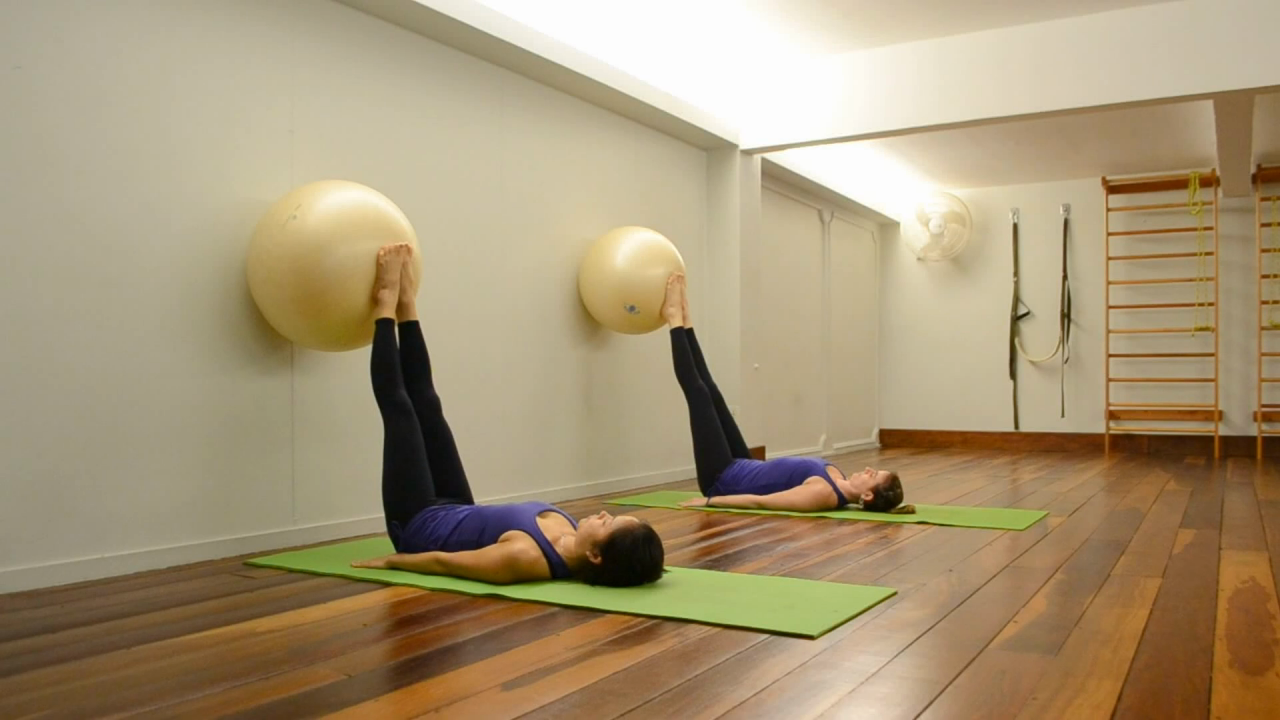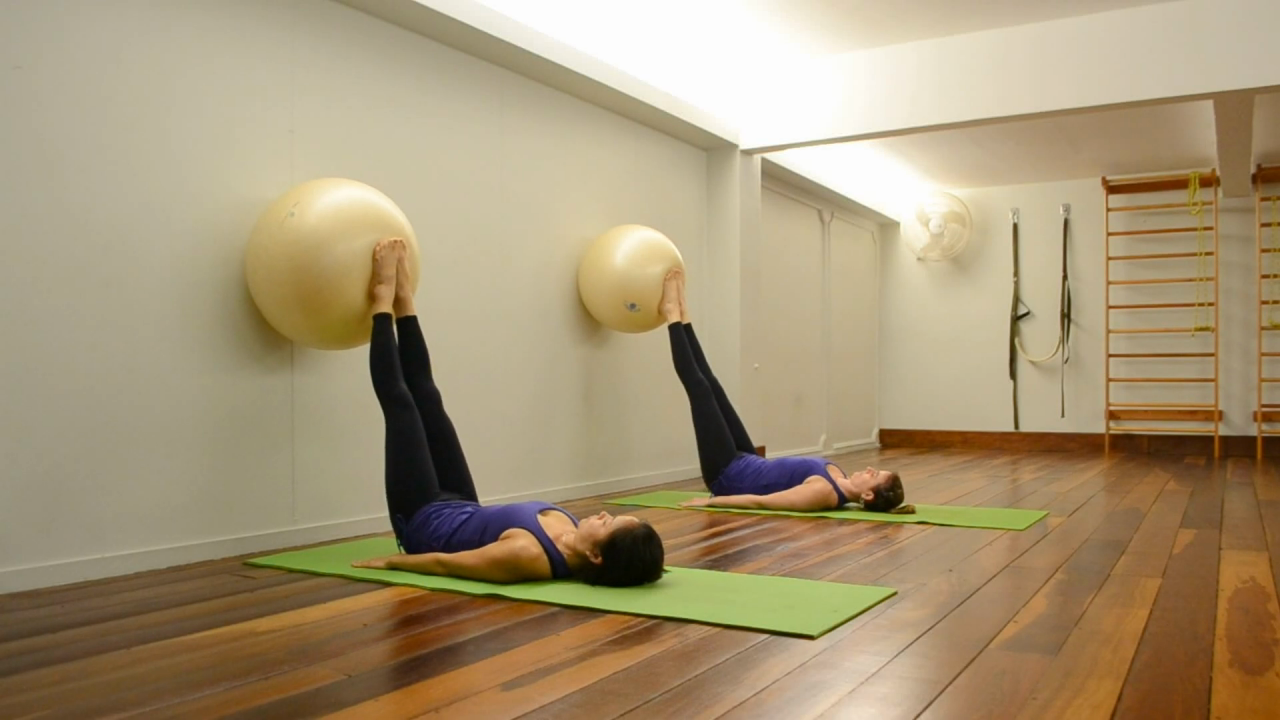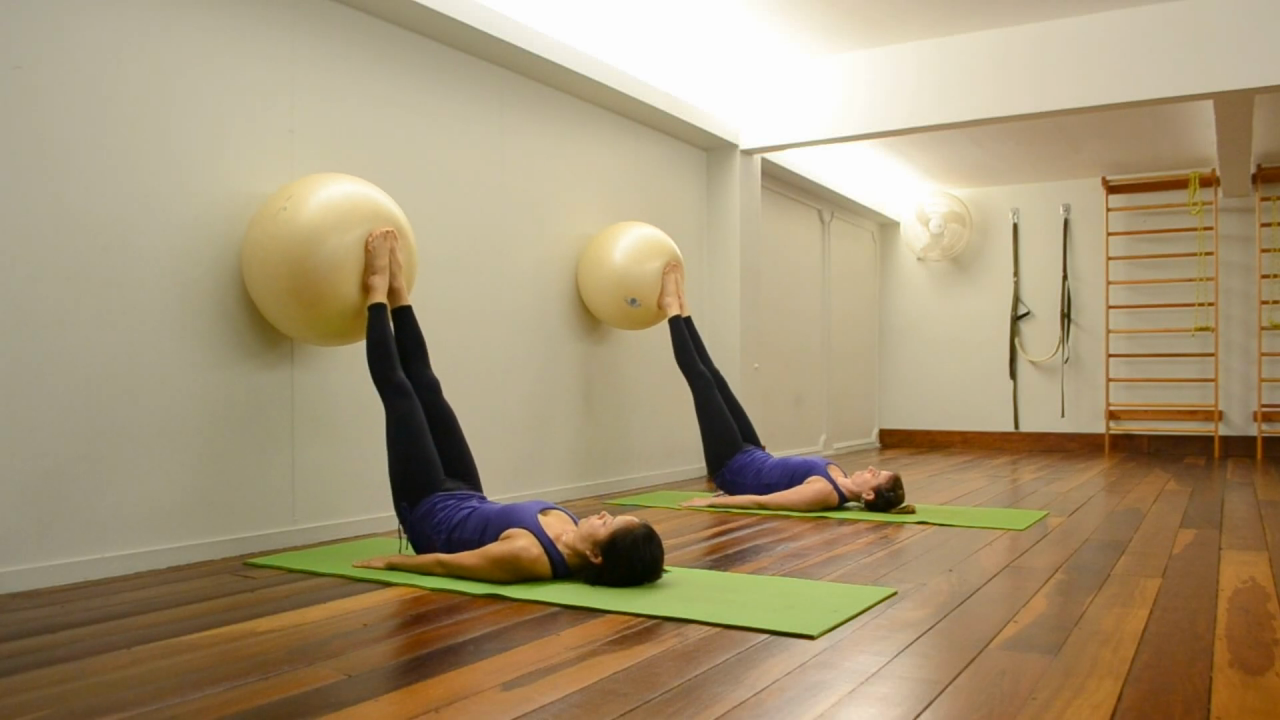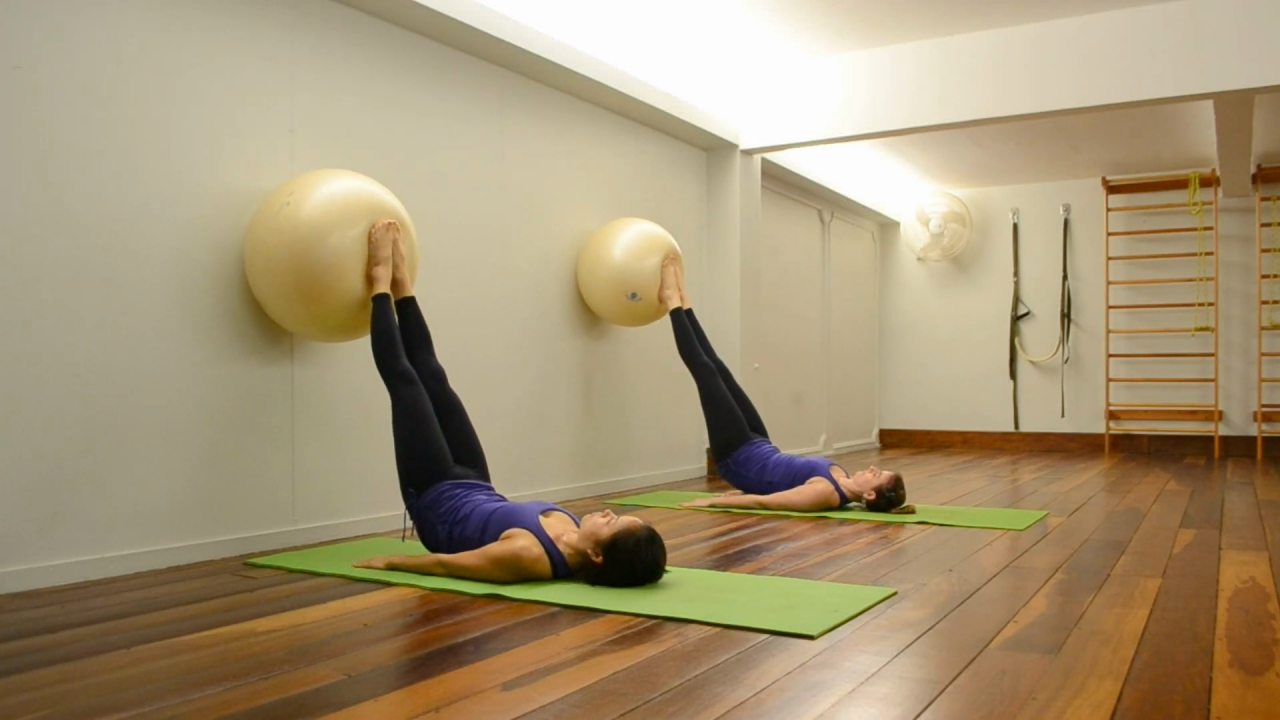
dt=1s
person 1, frame 1
left shoulder: (527, 558)
right shoulder: (572, 540)
left elbow: (440, 562)
left hip: (418, 524)
right hip: (454, 513)
left knee: (398, 406)
left ankle: (388, 302)
right ankle: (404, 304)
person 1, frame 2
left shoulder: (529, 556)
right shoulder: (573, 539)
left elbow: (442, 564)
left hip: (423, 521)
right hip: (459, 511)
left knee: (400, 402)
right knee: (427, 399)
left ankle: (385, 299)
right ankle: (401, 300)
person 1, frame 3
left shoulder: (529, 557)
right shoulder: (574, 541)
left elbow: (442, 564)
left hip: (430, 512)
right hip: (465, 503)
left knee: (398, 390)
right knee: (426, 388)
left ankle: (379, 289)
right ankle: (395, 291)
person 1, frame 4
left shoulder: (529, 556)
right shoulder: (574, 541)
left elbow: (443, 564)
left hip: (438, 500)
right hip: (472, 492)
left knee: (404, 379)
right knee: (432, 378)
left ankle: (383, 280)
right ankle: (398, 281)
person 2, frame 1
left shoulder: (824, 493)
right shoulder: (837, 481)
left elbow: (759, 502)
left hip: (723, 480)
right hip: (739, 469)
left knee: (698, 391)
right knee: (711, 393)
left ankle: (675, 319)
person 2, frame 2
left shoulder: (825, 492)
right shoulder: (838, 480)
left elbow: (760, 502)
left wrist: (711, 501)
left hip: (729, 474)
right hip: (745, 464)
left knee: (699, 387)
right knee: (712, 387)
left ankle: (673, 315)
person 2, frame 3
left shoulder: (825, 493)
right shoulder: (838, 479)
left elbow: (761, 502)
left wrist: (710, 501)
left hip: (733, 466)
right hip: (751, 459)
left knee: (701, 379)
right knee: (714, 379)
left ankle: (672, 308)
right ankle: (680, 307)
person 2, frame 4
left shoulder: (827, 494)
right shoulder: (840, 480)
left elbow: (762, 502)
left wrist: (711, 502)
left hip: (740, 458)
right hip: (758, 449)
left knee: (705, 370)
right knee: (719, 371)
left ankle: (673, 301)
right ankle: (681, 301)
